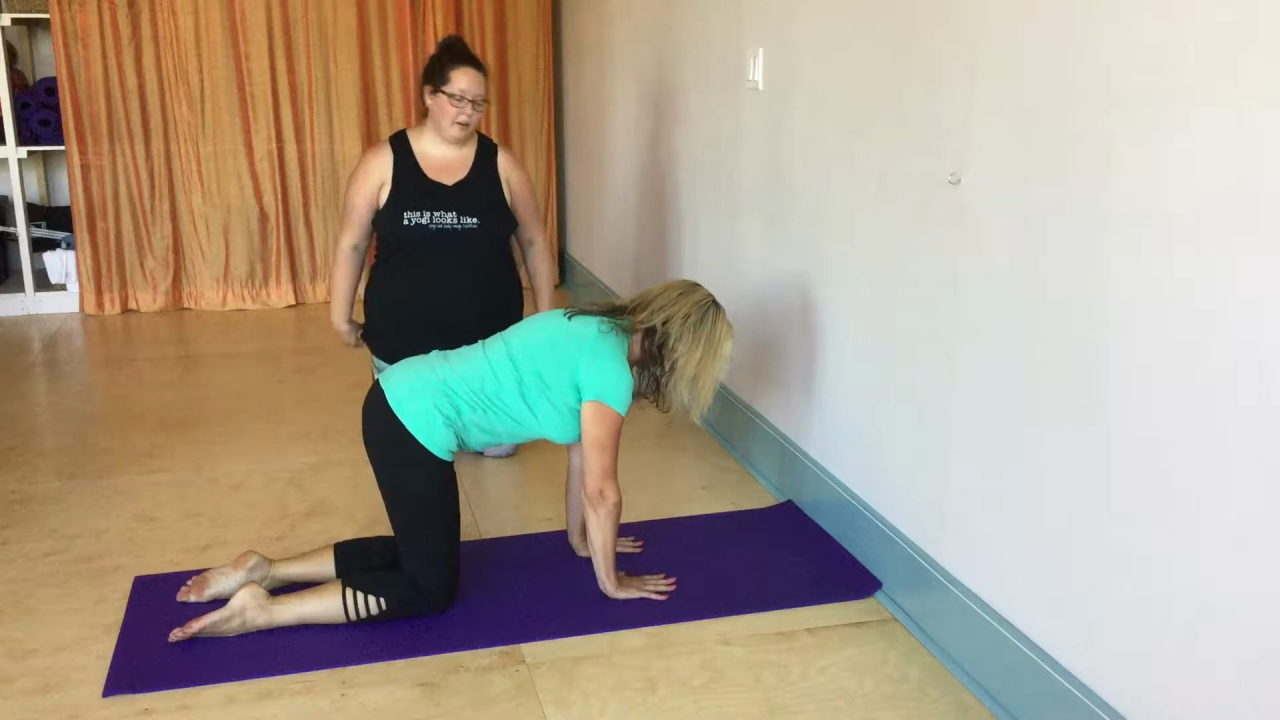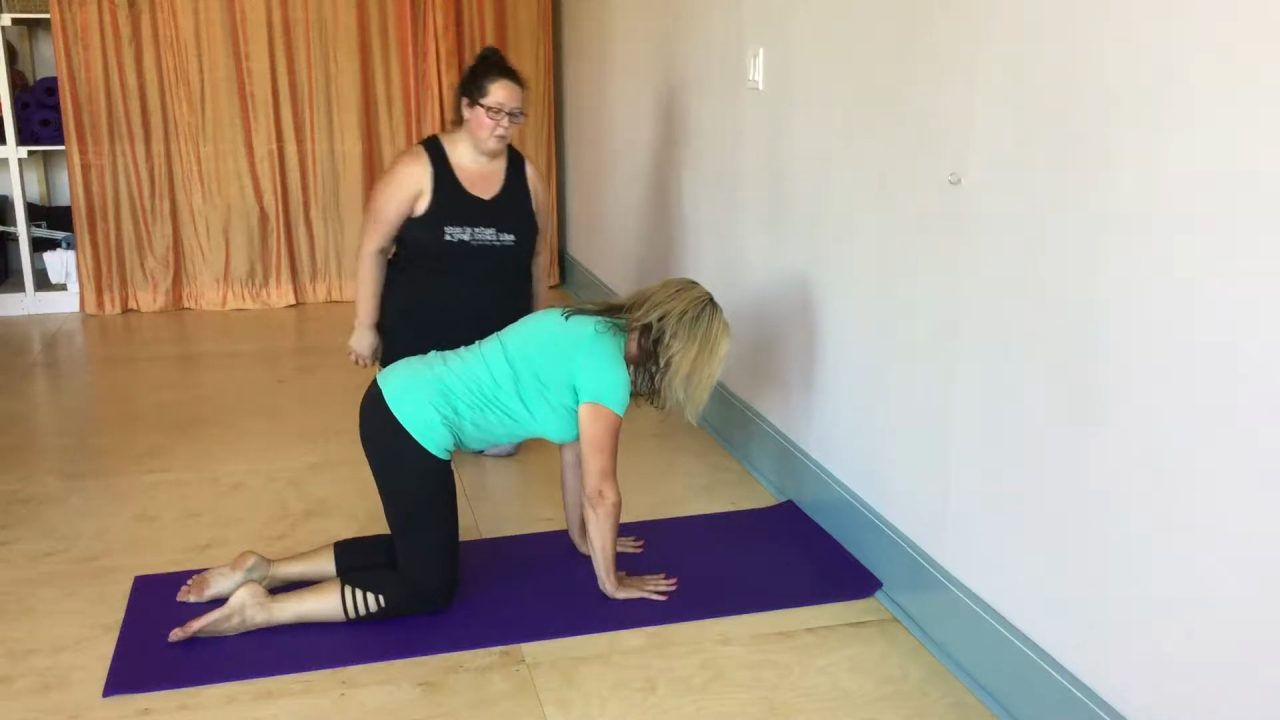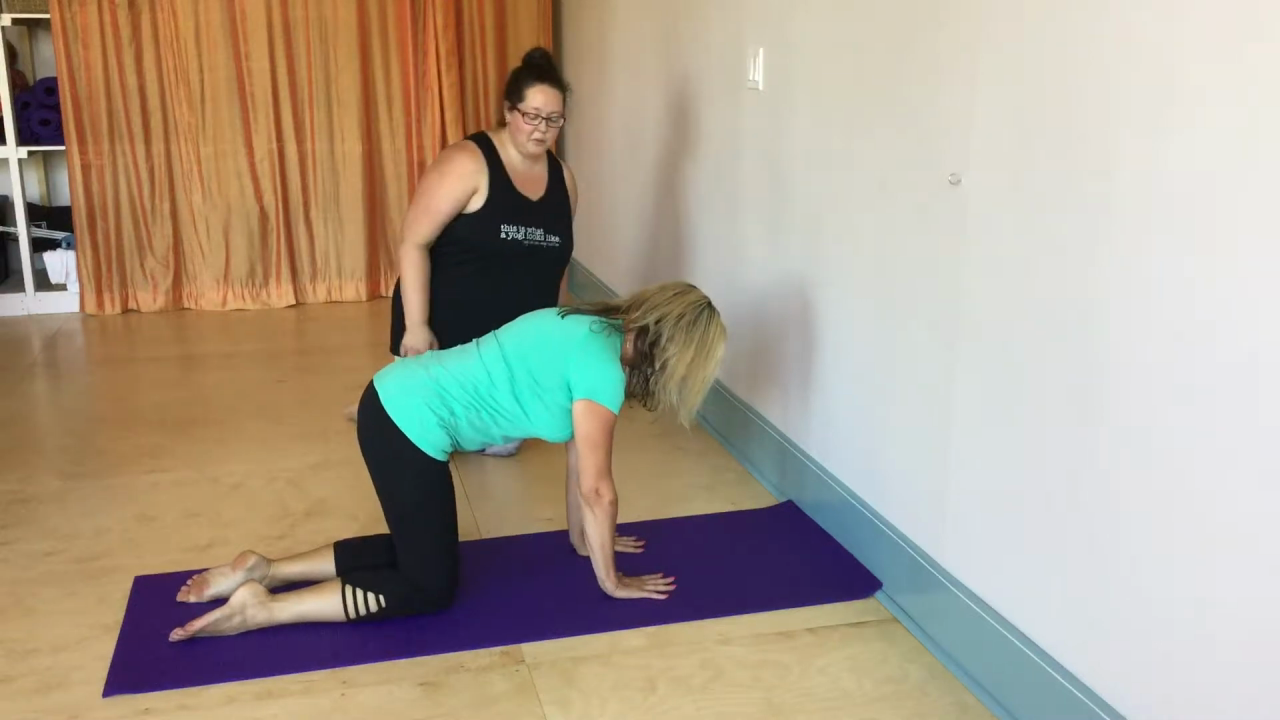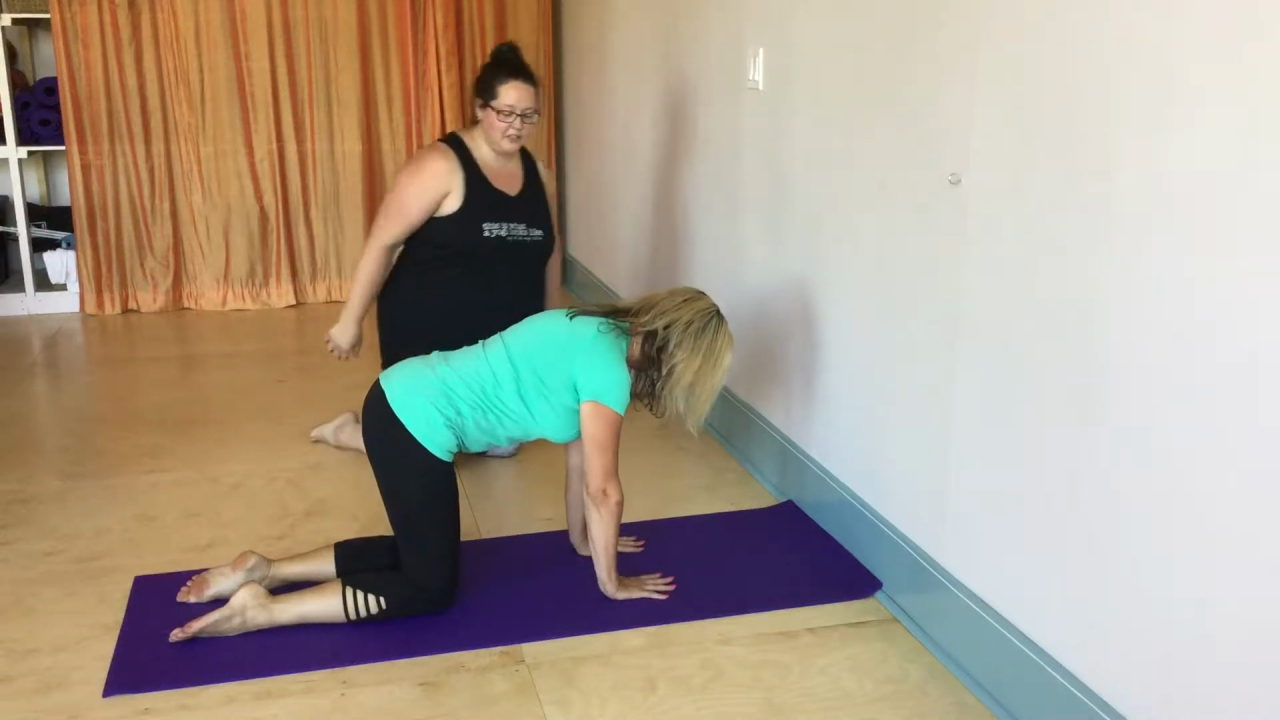
dt=0.4s
person 1, frame 1
left shoulder: (599, 334)
right shoulder: (611, 366)
left elbow: (579, 454)
right elbow: (601, 488)
left wrist: (581, 540)
right wrist: (610, 580)
left hip: (399, 401)
right hip: (415, 423)
left knee: (420, 552)
right knee: (431, 590)
left ankle: (262, 571)
right ankle: (260, 611)
person 1, frame 2
left shoulder: (597, 331)
right shoulder: (608, 367)
left elbow: (574, 450)
right elbow: (601, 489)
left wrist: (582, 536)
right wrist: (611, 580)
left hip: (397, 400)
right hip: (412, 423)
left knee: (419, 551)
right knee: (431, 588)
left ankle: (261, 570)
right ankle: (259, 609)
person 1, frame 3
left shoulder: (596, 331)
right shoulder: (602, 365)
left elbow: (577, 454)
right elbow: (596, 487)
left wrist: (583, 538)
right wrist: (611, 580)
left hip: (394, 402)
right hip: (409, 424)
left knee: (418, 549)
right knee: (432, 587)
left ankle: (262, 570)
right ankle: (260, 609)
person 1, frame 4
left shoulder: (600, 333)
right shoulder: (608, 366)
left elbow: (579, 455)
right elbow: (602, 488)
left wrist: (582, 538)
right wrist: (611, 580)
left hip: (400, 401)
right hip: (415, 423)
left knee: (420, 552)
right knee: (432, 588)
left ankle: (263, 570)
right ankle: (259, 608)
person 2, frame 1
left shoulder: (501, 163)
right shoulder: (383, 161)
left elbow: (534, 241)
right elbow: (351, 244)
left wrist: (546, 313)
right wrist: (340, 315)
left hip: (487, 336)
right hip: (404, 338)
left knee: (498, 444)
person 2, frame 2
left shoulder: (527, 175)
right shoulder: (417, 168)
left elbow: (537, 254)
right elbow: (373, 249)
right wrist: (365, 327)
right hip: (419, 339)
left knee: (501, 444)
person 2, frame 3
left shoulder: (562, 178)
right shoulder: (467, 163)
left elbow: (557, 260)
right elbow: (413, 243)
right wrist: (416, 326)
right hip: (445, 332)
left knee: (503, 444)
person 2, frame 4
left shoulder: (536, 172)
right shoulder: (441, 166)
left elbow: (547, 252)
right elbow: (381, 244)
right wrist: (350, 320)
right hip: (429, 338)
left knee: (502, 444)
right ankle: (349, 430)
